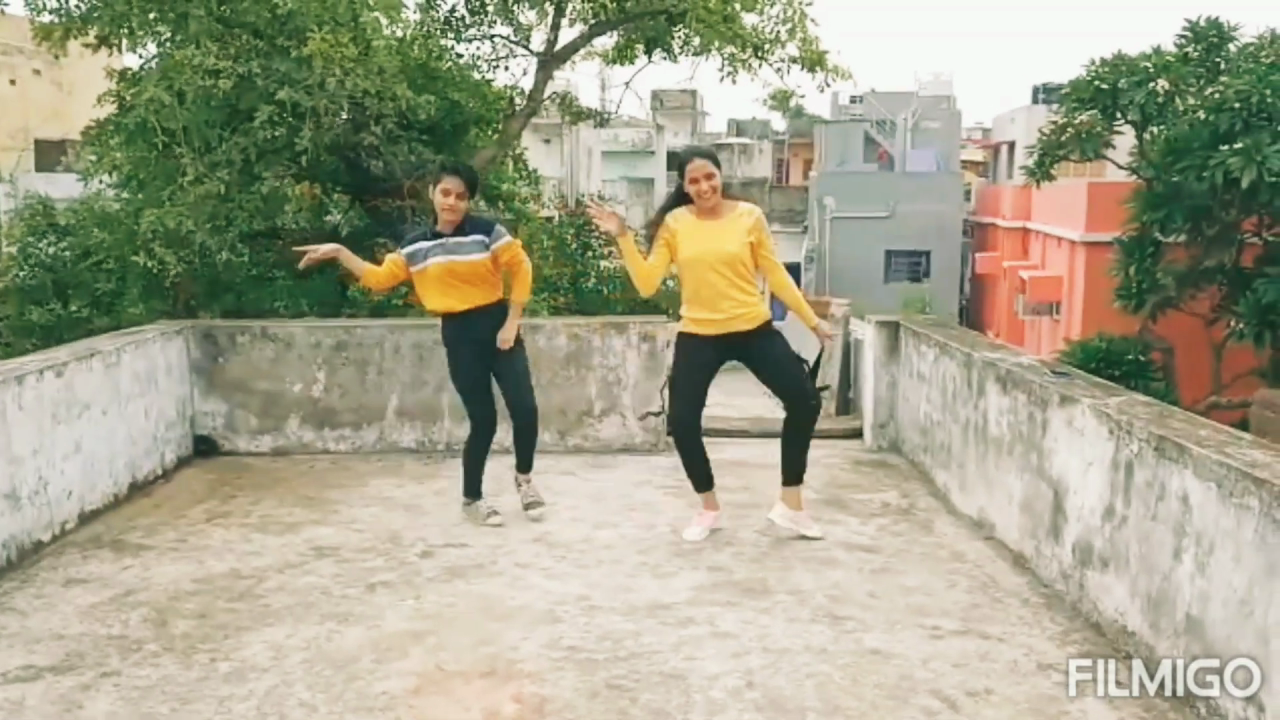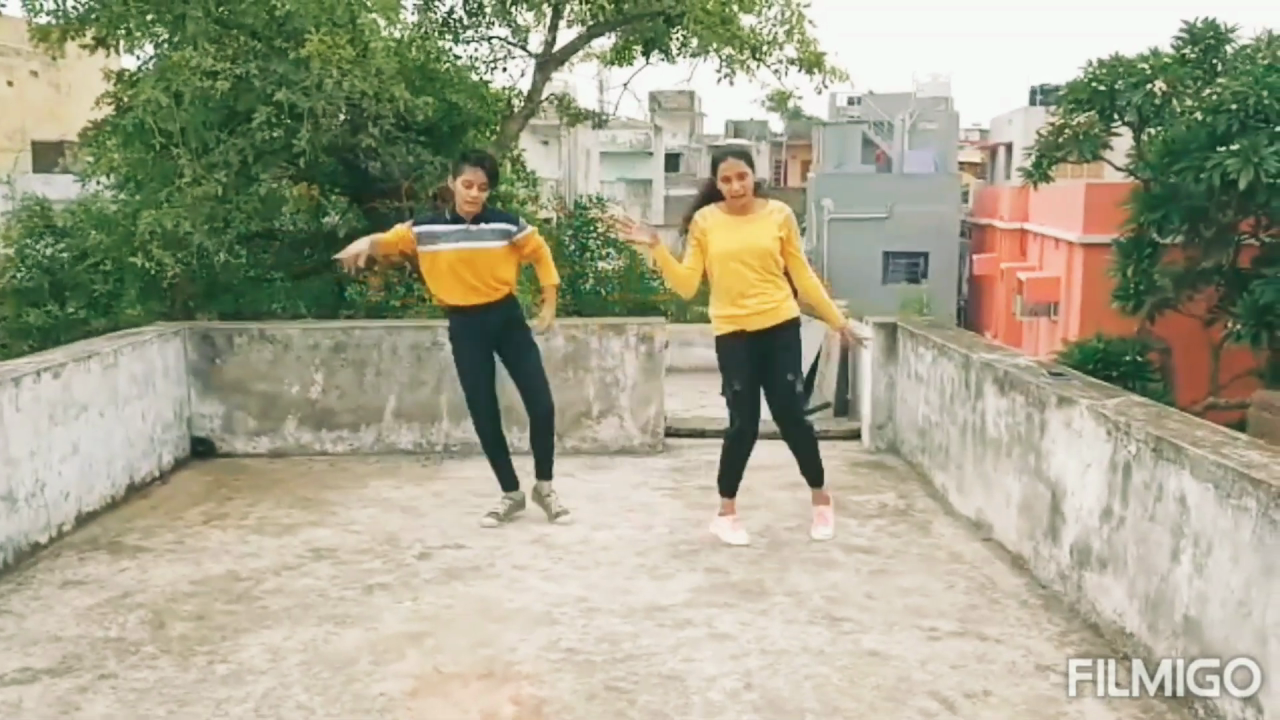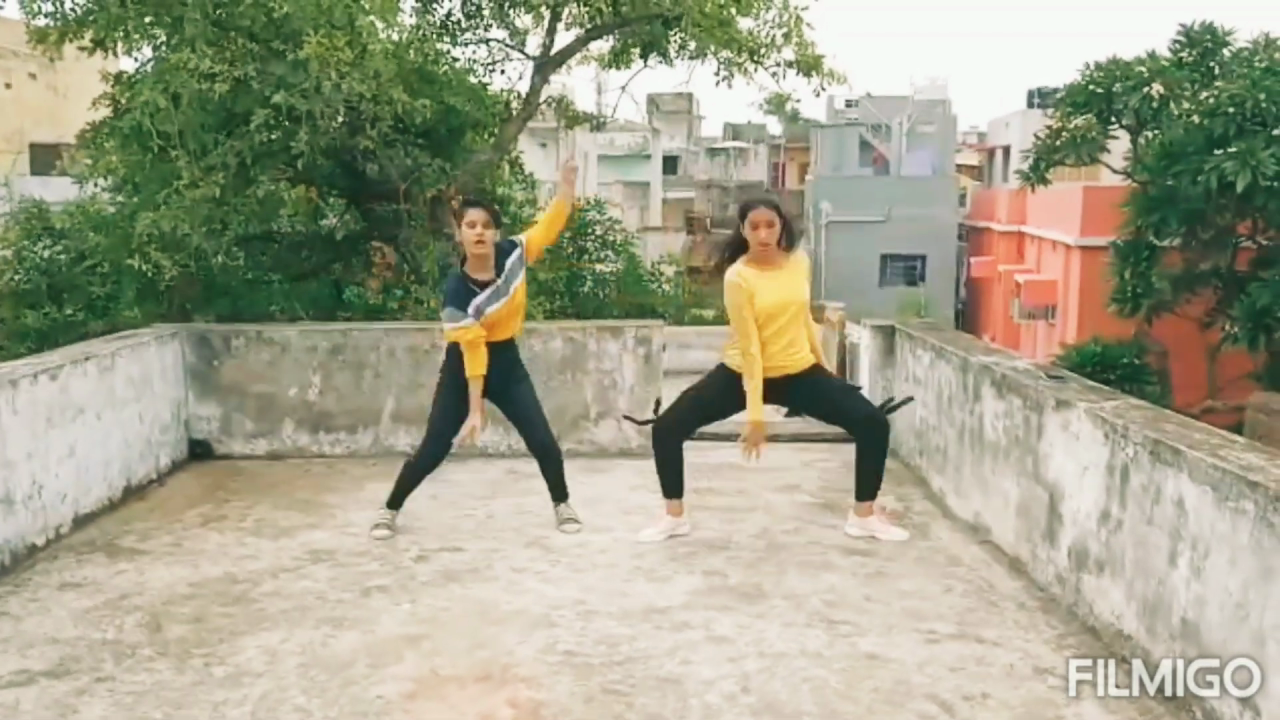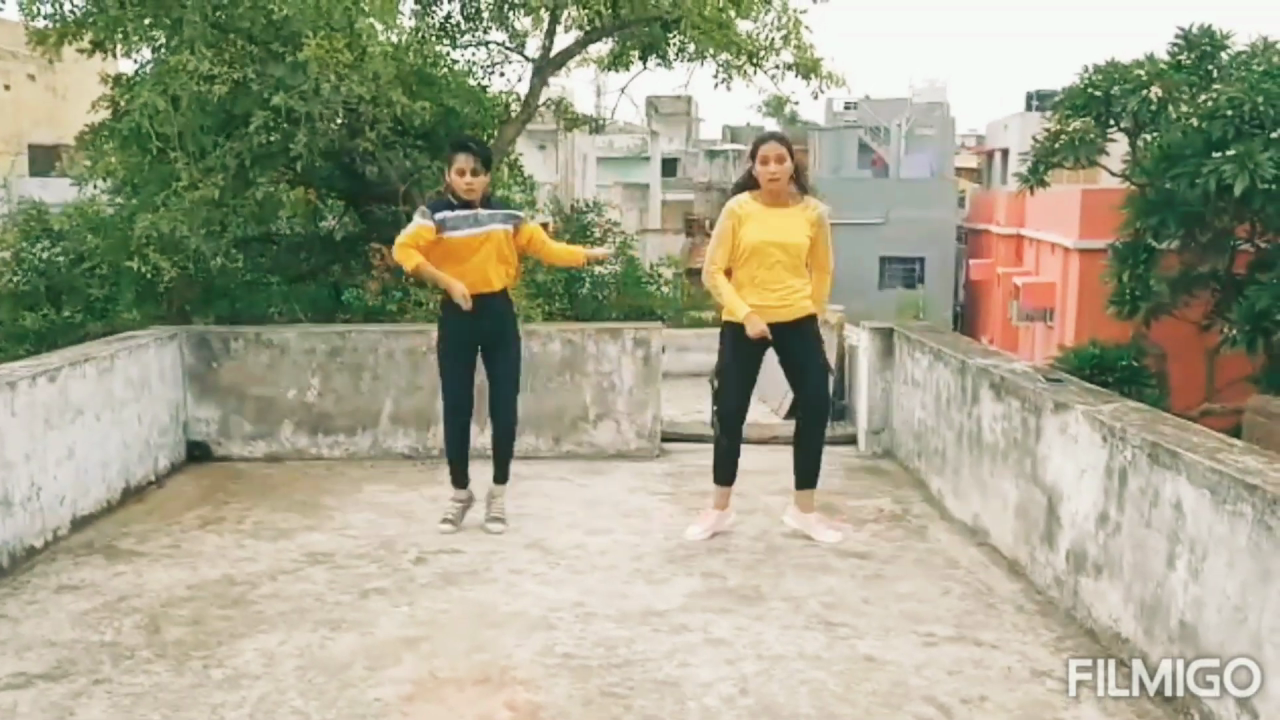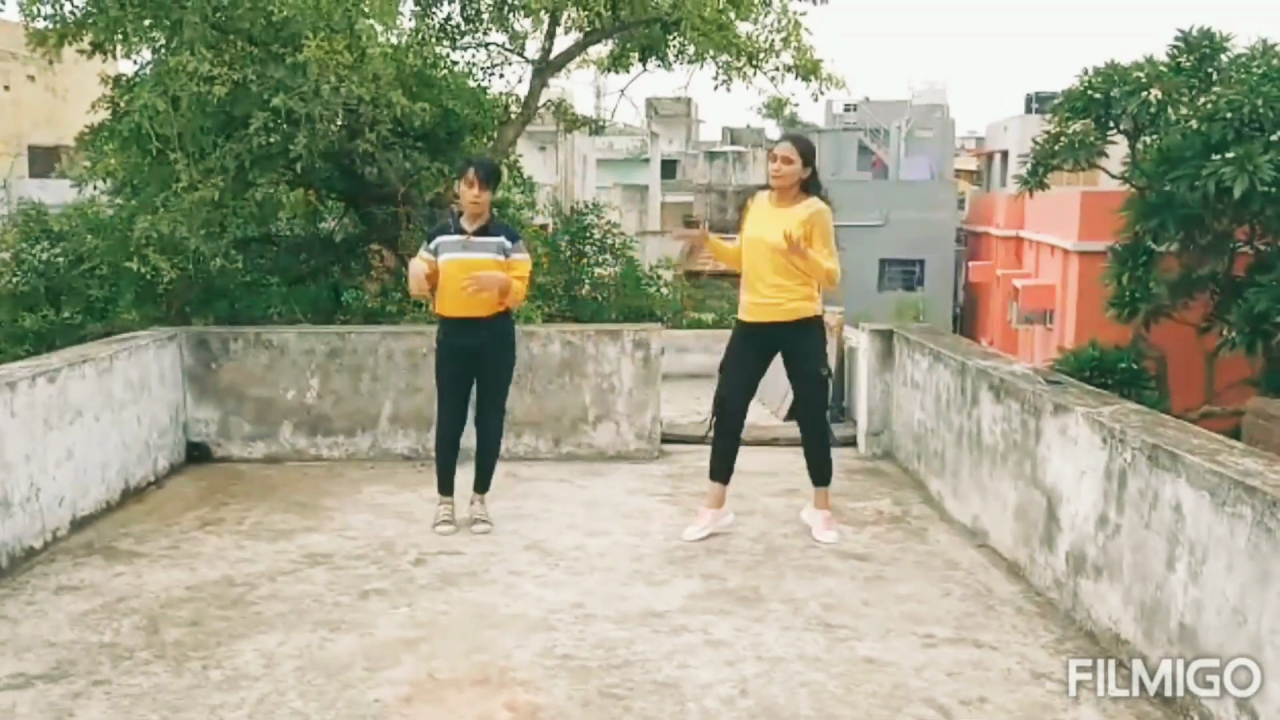
dt=0.3s
person 1, frame 1
left shoulder: (749, 216)
right shoulder: (673, 224)
left elbow: (775, 274)
right elbow: (647, 284)
left wrist: (812, 320)
right wrist: (623, 237)
left hip: (754, 328)
right hip: (698, 335)
left knee: (805, 402)
right knee: (682, 420)
left ankle: (791, 505)
right ankle: (708, 507)
person 1, frame 2
left shoulder: (779, 214)
right shoulder: (703, 221)
left elbow: (802, 273)
right elbow: (686, 285)
left wrist: (837, 320)
right wrist: (655, 246)
left hip: (780, 326)
right hip: (732, 331)
left knee: (790, 416)
right knee: (744, 422)
left ankle: (820, 501)
right ankle: (726, 513)
person 1, frame 3
left shoulder: (798, 261)
right shoulder: (738, 278)
right elbow: (748, 347)
left wrist: (823, 363)
right wrist: (755, 415)
left hip: (799, 372)
right hip: (744, 373)
left knee: (872, 424)
right knee: (667, 429)
left ankle: (865, 515)
right ankle: (673, 516)
person 1, frame 4
left shoulder: (813, 211)
right shoulder: (737, 209)
left elbow: (822, 269)
right elbow: (713, 272)
left wrist: (816, 310)
right wrist: (746, 314)
left hip: (798, 323)
right hip: (742, 324)
left knee: (814, 410)
right knee: (730, 414)
left ankle: (804, 509)
right ankle: (719, 509)
person 1, frame 5
left shoulder: (814, 210)
right shoulder: (757, 203)
left elbow: (830, 276)
left wrist: (803, 253)
right wrist: (710, 244)
left hip: (800, 323)
right hip: (751, 323)
left knee: (812, 412)
right knee: (728, 409)
left ankle: (820, 507)
right ankle: (715, 507)
person 2, frame 1
left shoulder: (487, 231)
right shoulder: (416, 245)
left elbow: (519, 268)
right elbow: (380, 278)
left wrist: (513, 322)
right wrist: (337, 252)
left hip: (496, 325)
right hip: (459, 334)
left knee: (525, 409)
right knee: (483, 419)
left ankle: (524, 478)
right ankle: (473, 499)
person 2, frame 2
left shoulder: (506, 223)
right shoulder: (427, 227)
left elbow: (540, 254)
right elbow: (386, 243)
left wrist: (549, 302)
right wrist: (363, 244)
left hip: (507, 319)
right hip: (466, 326)
left knee: (541, 406)
right knee: (485, 416)
left ankle: (544, 487)
right ankle: (511, 493)
person 2, frame 3
left shoulder: (513, 252)
right shoulder: (457, 292)
left elbow: (548, 227)
right elbow: (472, 351)
left wrist: (566, 190)
right wrist: (475, 410)
left hip: (506, 358)
right hip: (465, 365)
left knee: (541, 439)
right knee: (434, 448)
left ankle: (561, 504)
right ankle: (391, 509)
person 2, frame 4
left shoulder: (507, 214)
right shoulder: (437, 212)
left elbow: (545, 249)
right elbow: (405, 251)
left wrist: (592, 255)
right wrist: (446, 281)
left hip: (499, 314)
right hip: (457, 315)
left knee: (504, 408)
right knee: (457, 408)
left ankle: (498, 493)
right ankle: (460, 494)
person 2, frame 5
left shoulder: (507, 238)
right shoulder: (440, 235)
left elbow: (518, 292)
right elbow: (423, 284)
left wrist: (501, 284)
right wrist: (417, 276)
left hip: (496, 334)
right hip: (453, 334)
left knee: (490, 420)
right knee: (450, 422)
left ankle: (479, 499)
right ankle: (445, 501)
